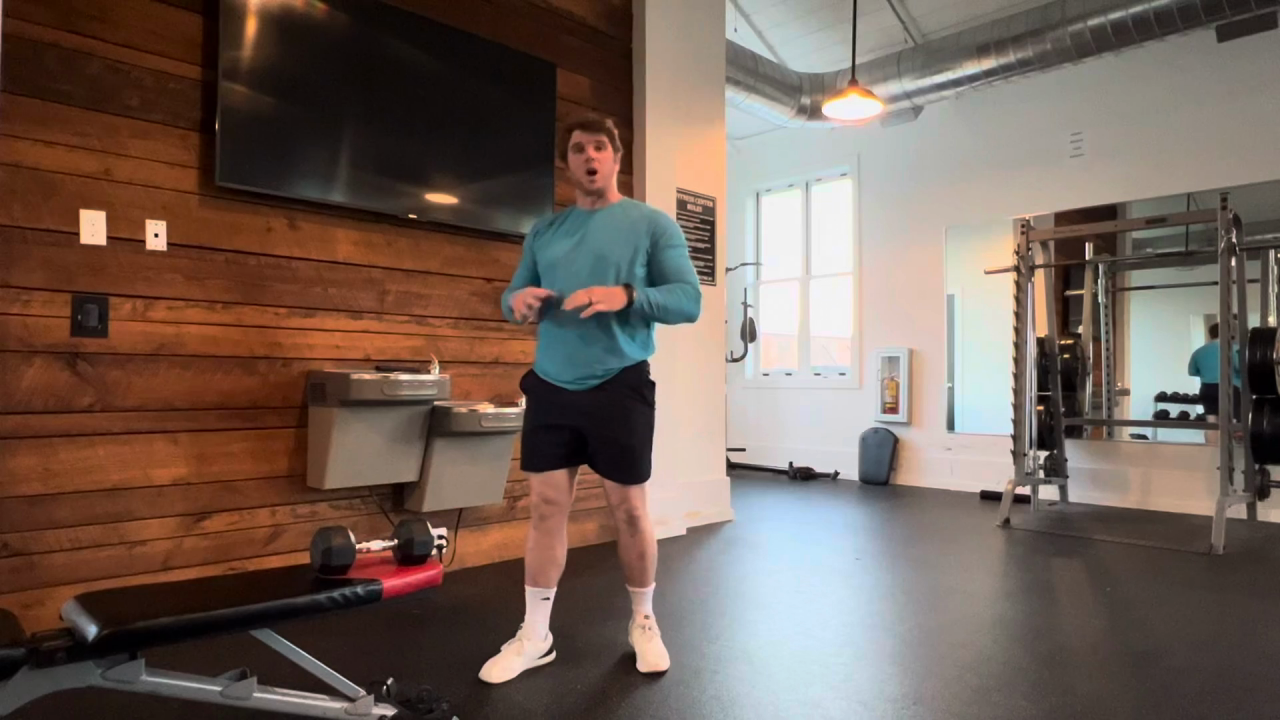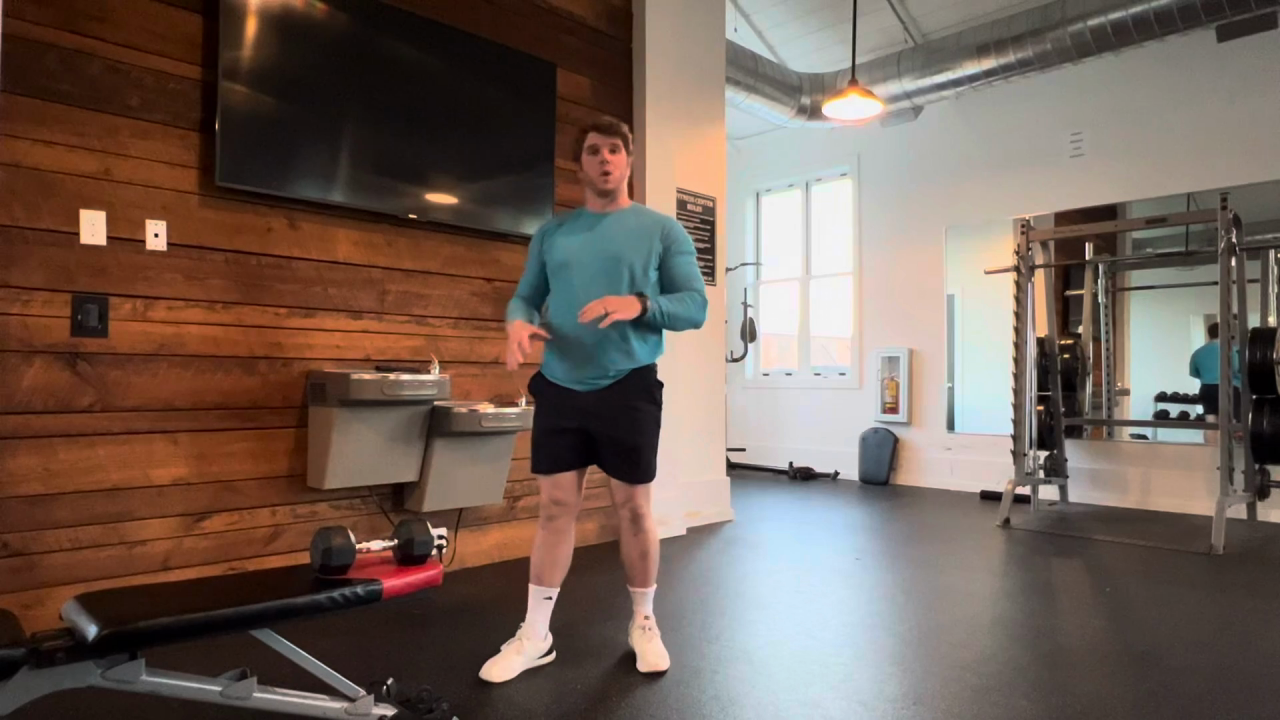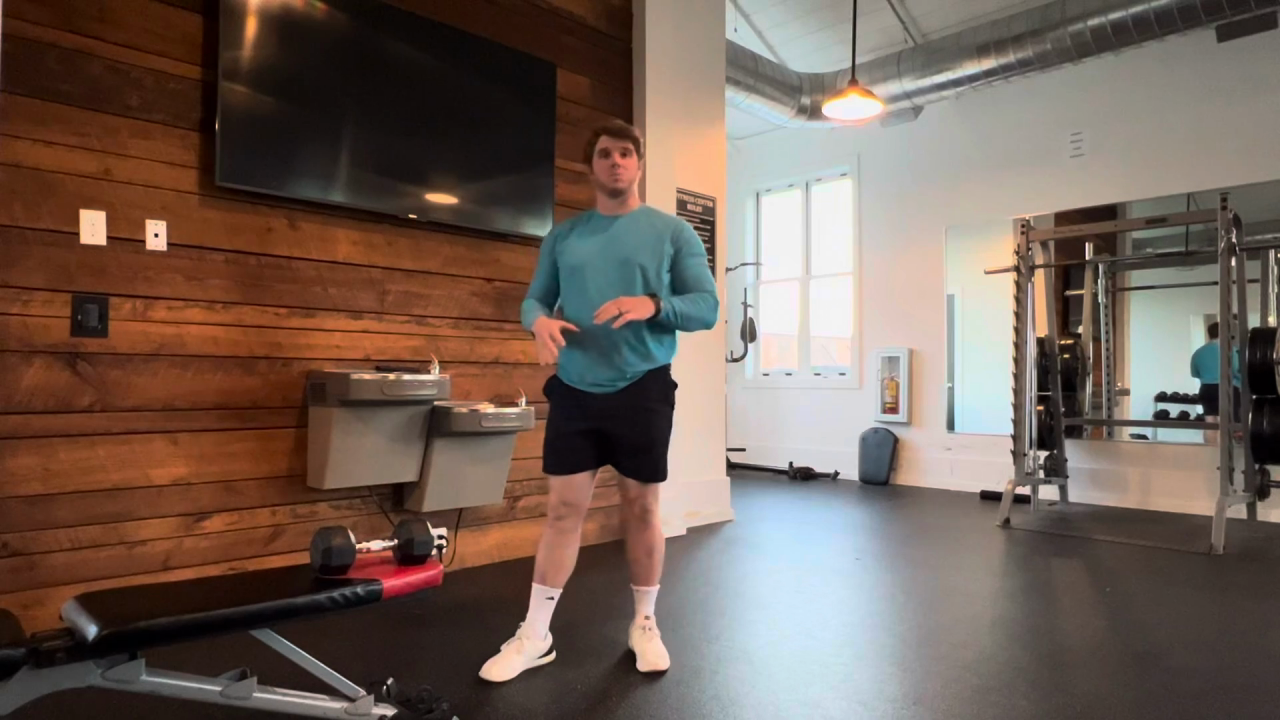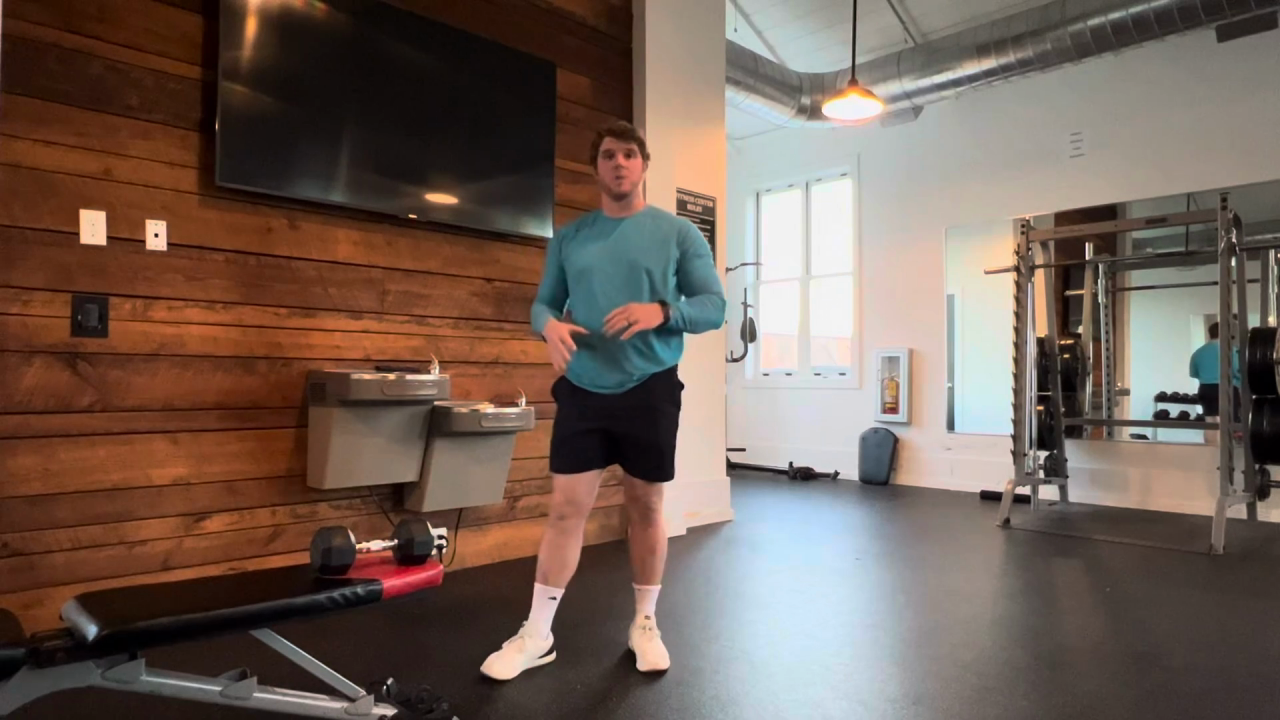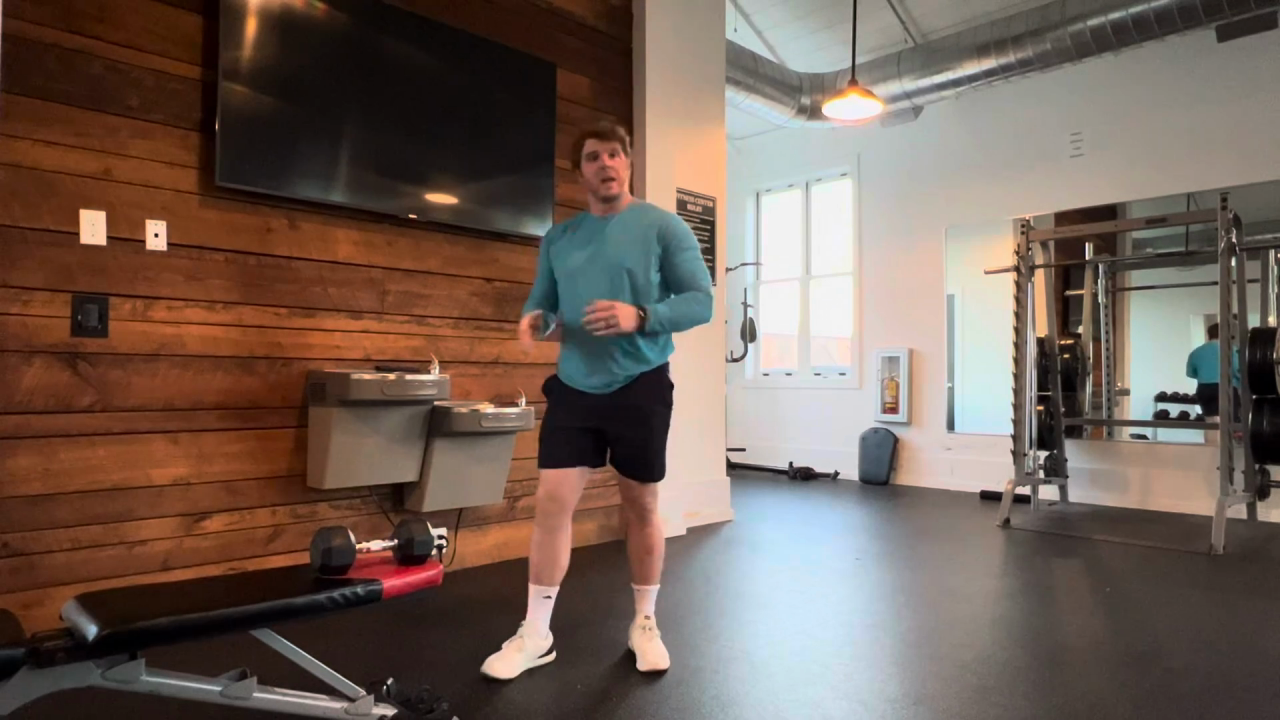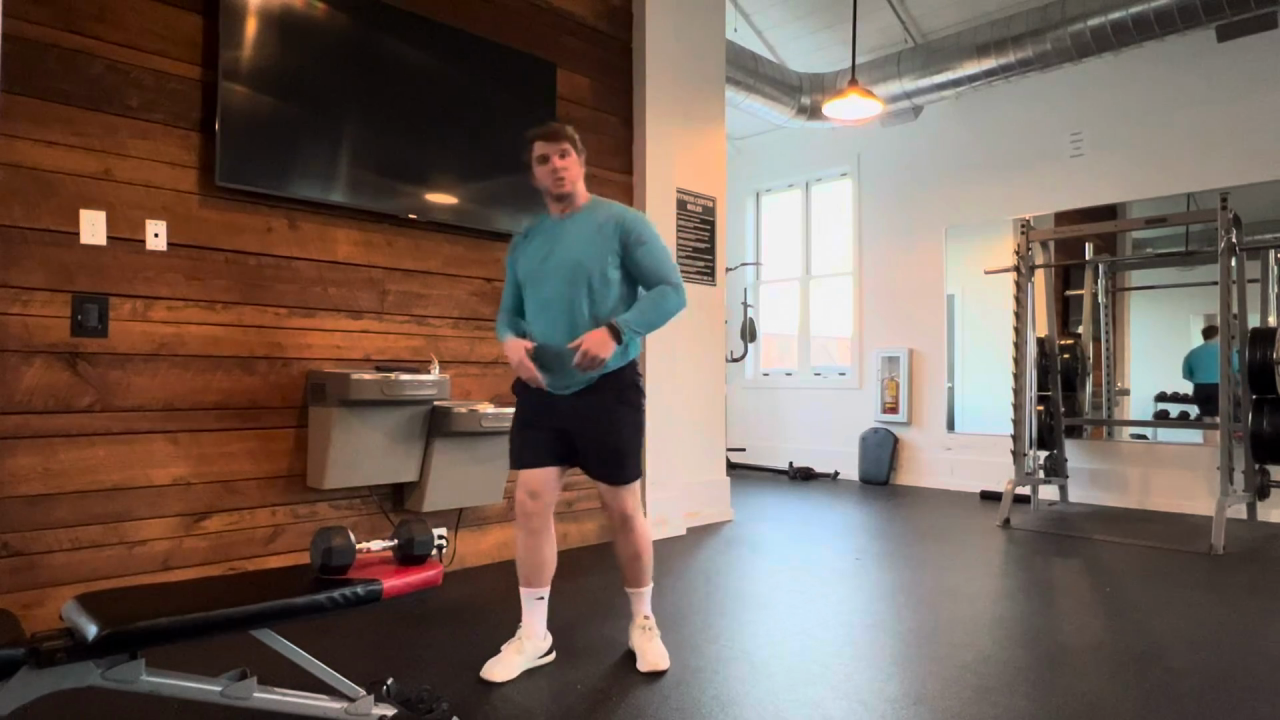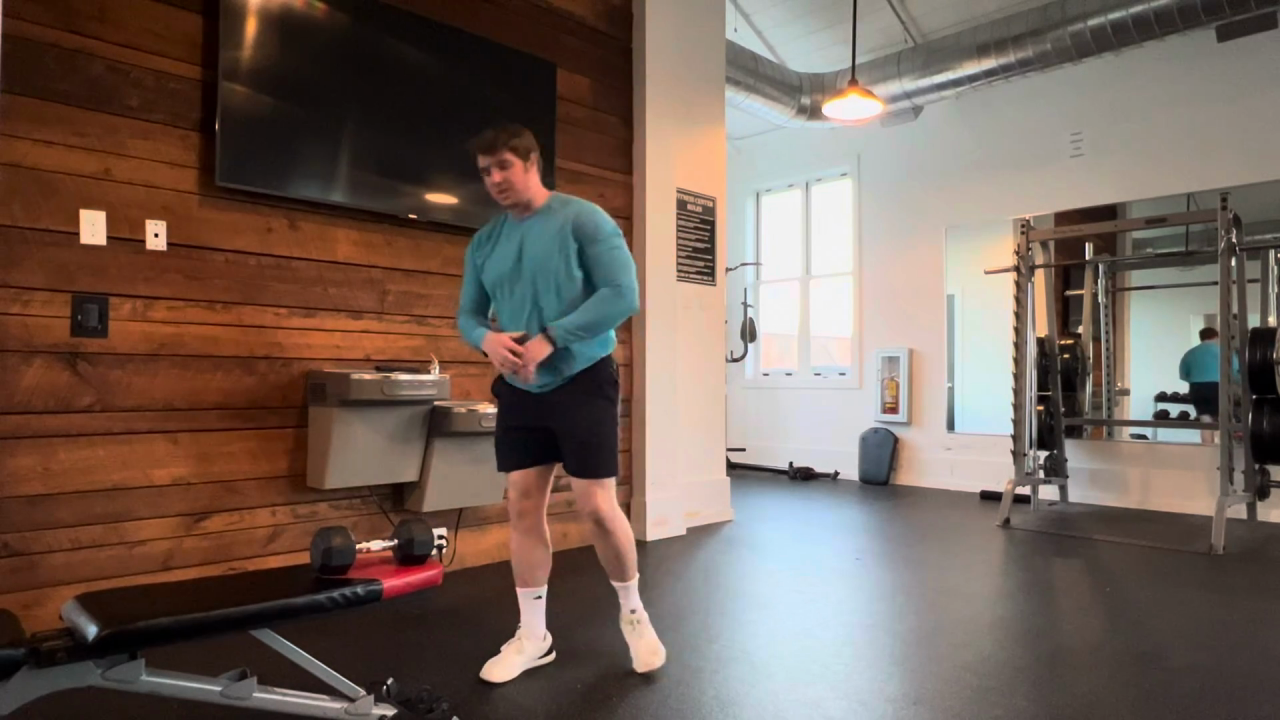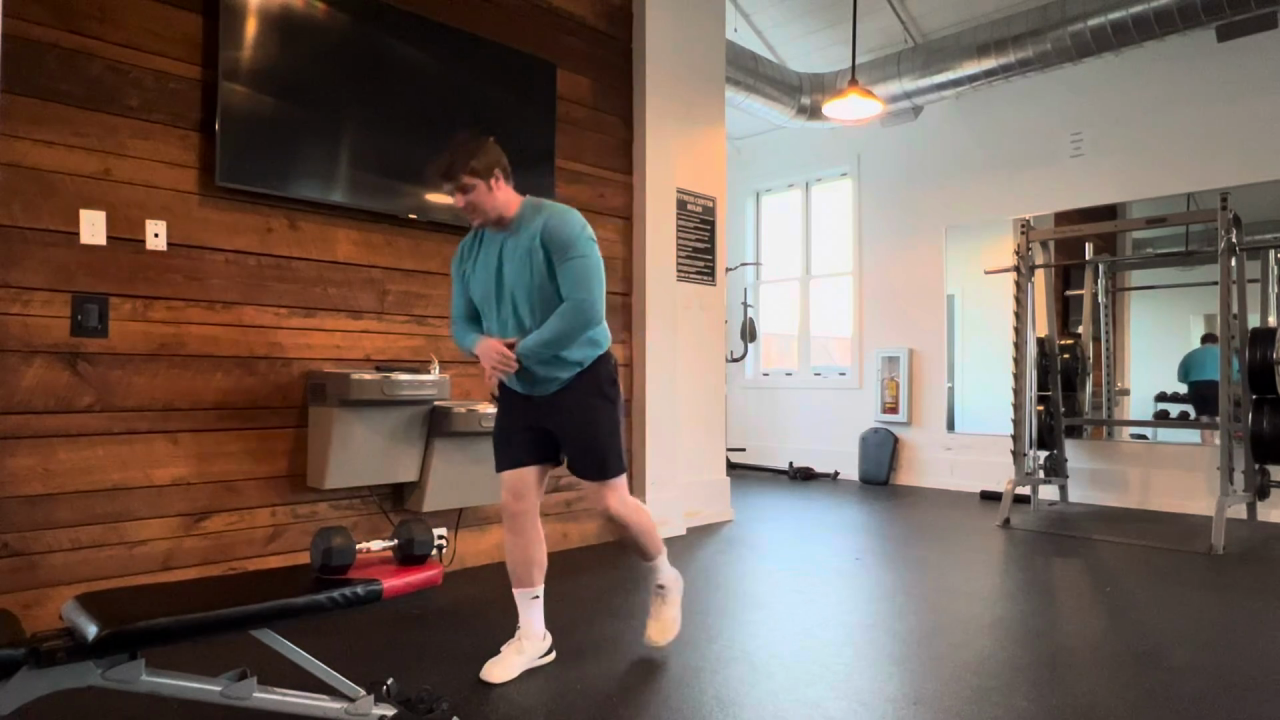
dt=0.3s
person 1, frame 1
left shoulder: (652, 224)
right shoulder: (544, 231)
left elbow: (688, 300)
right elbow: (515, 289)
left wrist: (625, 296)
right wrist: (517, 297)
left hip: (620, 385)
right hip: (550, 386)
left knee: (628, 508)
right knee: (545, 509)
left ankle: (643, 623)
right ankle: (534, 635)
person 1, frame 2
left shoulder: (662, 230)
right shoulder: (551, 233)
left elbow: (695, 306)
right elbow: (526, 296)
left wrist: (639, 304)
right wrist: (518, 322)
left hip: (629, 387)
right hip: (560, 388)
left knee: (634, 508)
right knee: (554, 509)
left ankle: (643, 624)
right ankle: (535, 635)
person 1, frame 3
left shoulder: (673, 232)
right shoulder: (563, 236)
left elbow: (706, 307)
right elbow: (536, 298)
left wrist: (653, 305)
right wrist: (540, 321)
left hip: (643, 388)
right hip: (574, 389)
left knee: (641, 508)
right knee: (563, 509)
left ankle: (644, 624)
right ankle: (535, 635)
person 1, frame 4
left shoulder: (679, 233)
right shoulder: (569, 238)
left elbow: (714, 306)
right elbow: (544, 302)
left wrist: (662, 311)
right wrist: (550, 325)
left hip: (650, 389)
right hip: (582, 390)
left knee: (645, 507)
right knee: (566, 510)
left ankle: (644, 624)
right ankle: (537, 634)
person 1, frame 5
left shoulder: (664, 227)
right shoulder: (558, 239)
left elbow: (700, 302)
right elbow: (541, 301)
left wrist: (641, 313)
right wrist: (530, 317)
left hip: (640, 386)
right hip: (573, 388)
left knee: (641, 507)
right knee: (551, 504)
left ankle: (645, 623)
right ankle: (536, 634)
person 1, frame 6
left shoulder: (622, 223)
right shoulder: (524, 242)
left elbow: (670, 292)
right elbow: (511, 310)
left wrist: (616, 331)
right wrist: (510, 340)
left hip: (608, 386)
right hip: (542, 391)
left knee: (623, 510)
right knee: (530, 505)
left ankle: (643, 623)
right ankle: (534, 635)
person 1, frame 7
left shoulder: (584, 219)
right shoulder: (484, 244)
left elbow: (623, 296)
right elbow: (468, 315)
left wrist: (550, 338)
right wrist: (488, 338)
left hip: (583, 380)
right hip: (520, 389)
left knee: (596, 506)
right knee: (523, 506)
left ankle: (632, 614)
right ankle: (533, 635)
person 1, frame 8
left shoulder: (559, 224)
right shoulder: (468, 252)
left elbow: (587, 308)
right elbow: (462, 322)
left wrist: (520, 350)
right wrist: (481, 345)
left hip: (582, 379)
right hip: (520, 391)
left knee: (609, 502)
right knee: (516, 506)
left ankle: (665, 581)
right ankle: (532, 635)
